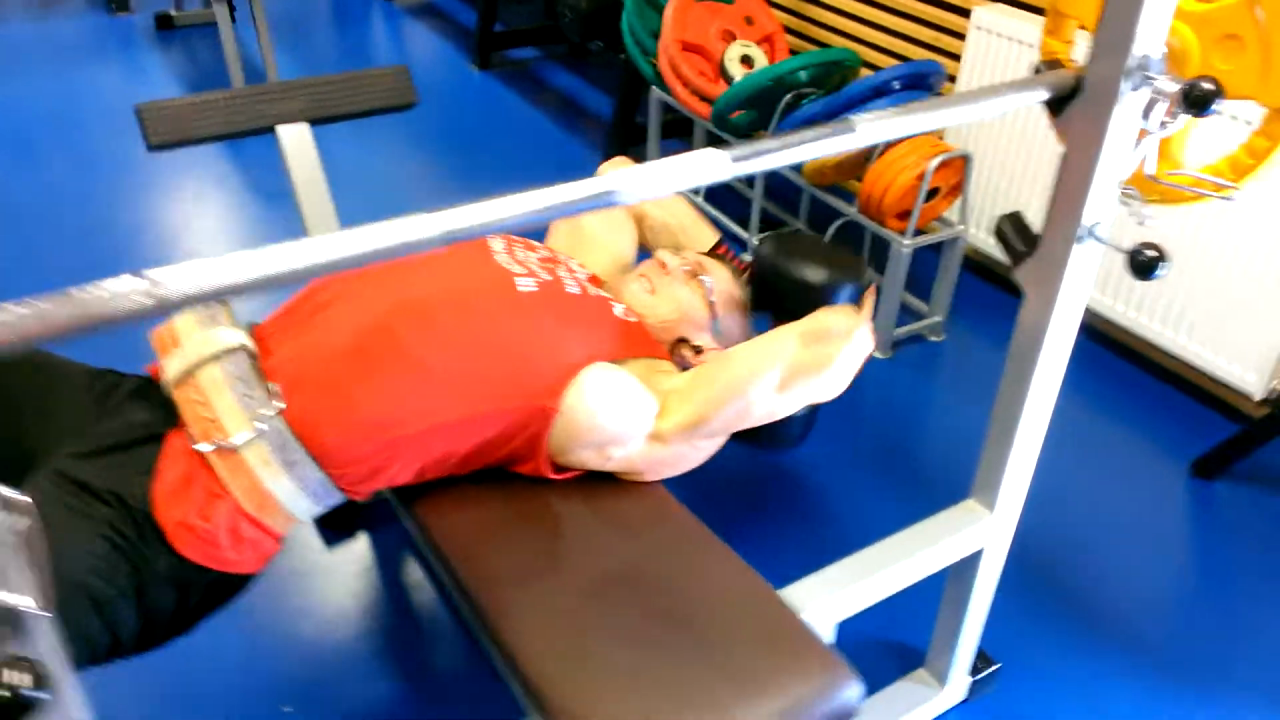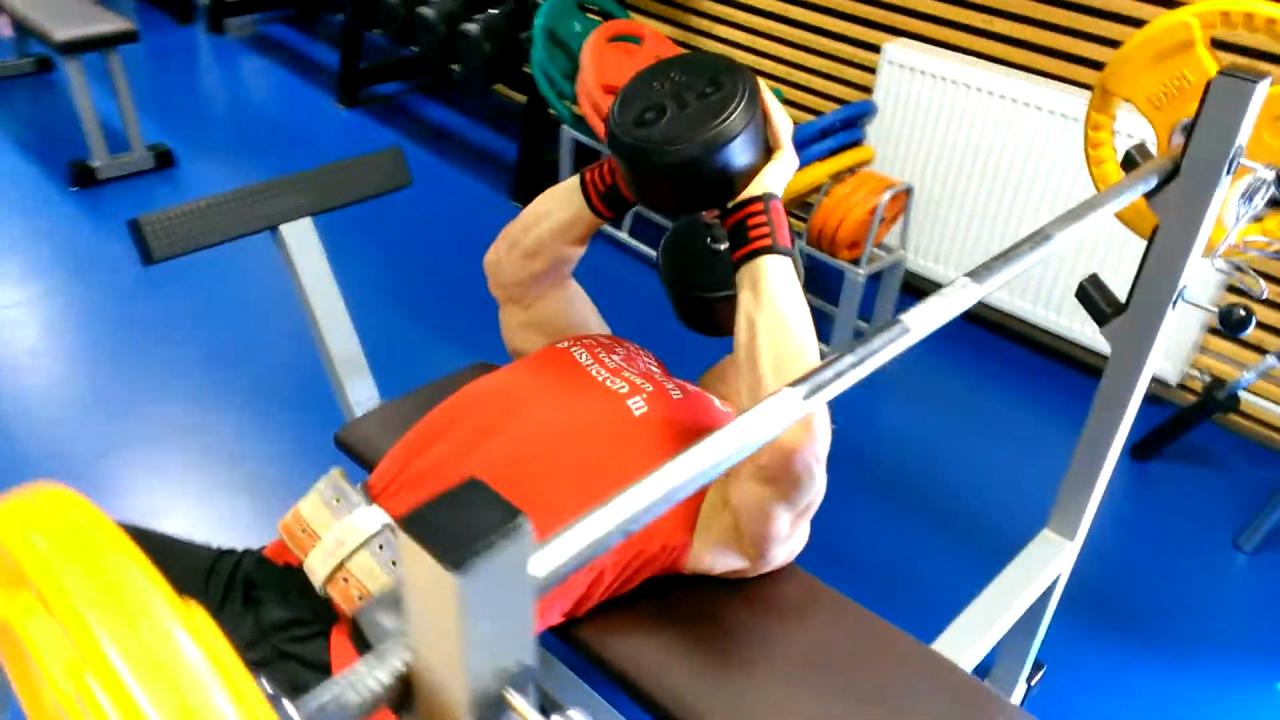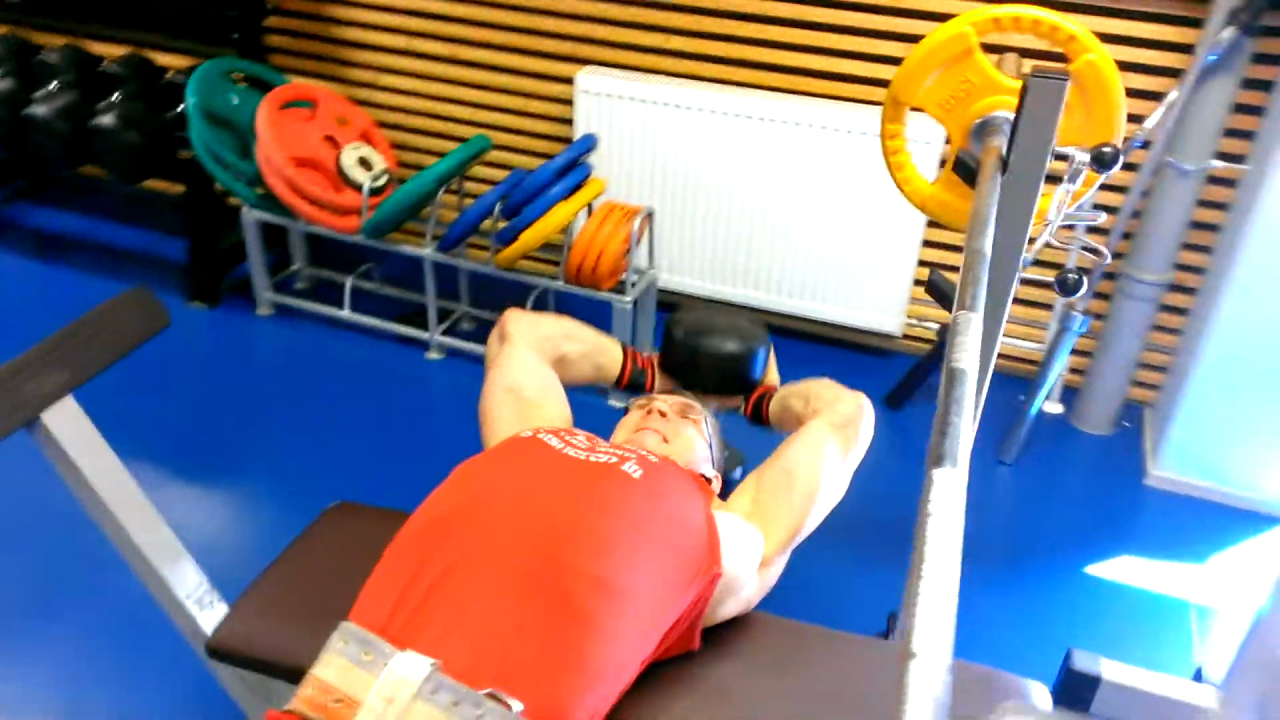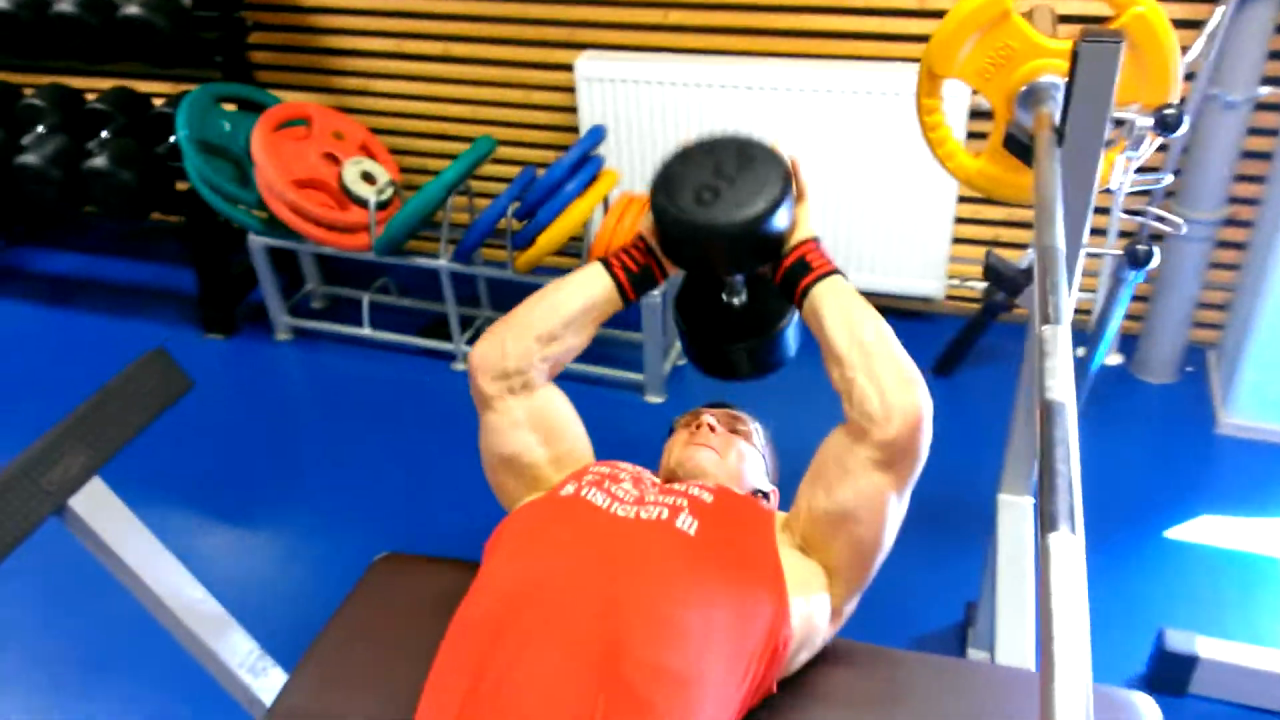
dt=1s
person 1, frame 1
left shoulder: (620, 403)
right shoulder: (594, 275)
left elbow: (818, 354)
right elbow: (622, 178)
left wrist: (852, 320)
right wrist: (737, 262)
person 1, frame 2
left shoulder: (757, 510)
right shoulder: (614, 364)
left elbow: (792, 436)
right elbow: (515, 267)
left wrist: (756, 212)
right wrist: (623, 176)
person 1, frame 3
left shoulder: (721, 535)
right shoulder: (533, 442)
left elbow: (846, 415)
right elbow: (519, 333)
left wrist: (766, 398)
right wrist: (644, 371)
person 1, frame 4
left shoulder: (784, 559)
right shoulder: (568, 484)
left elbow: (897, 420)
right elbow: (503, 369)
left wrist: (803, 261)
right wrist: (645, 256)
